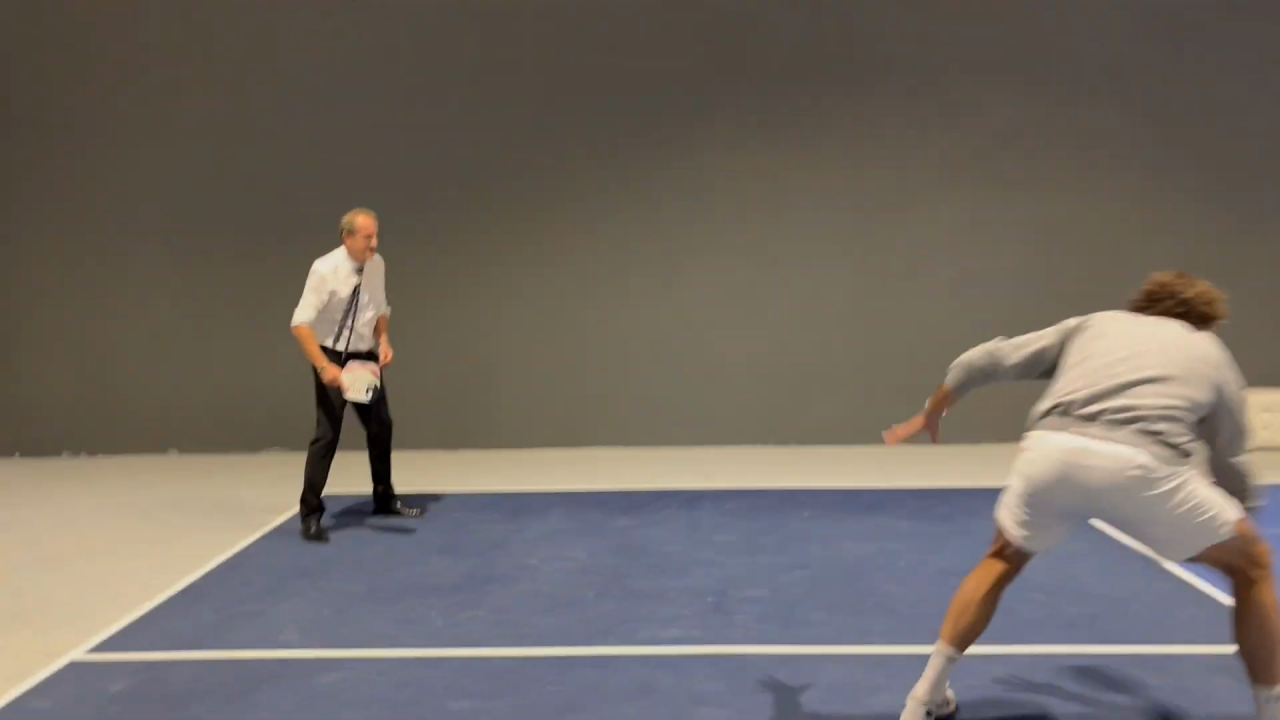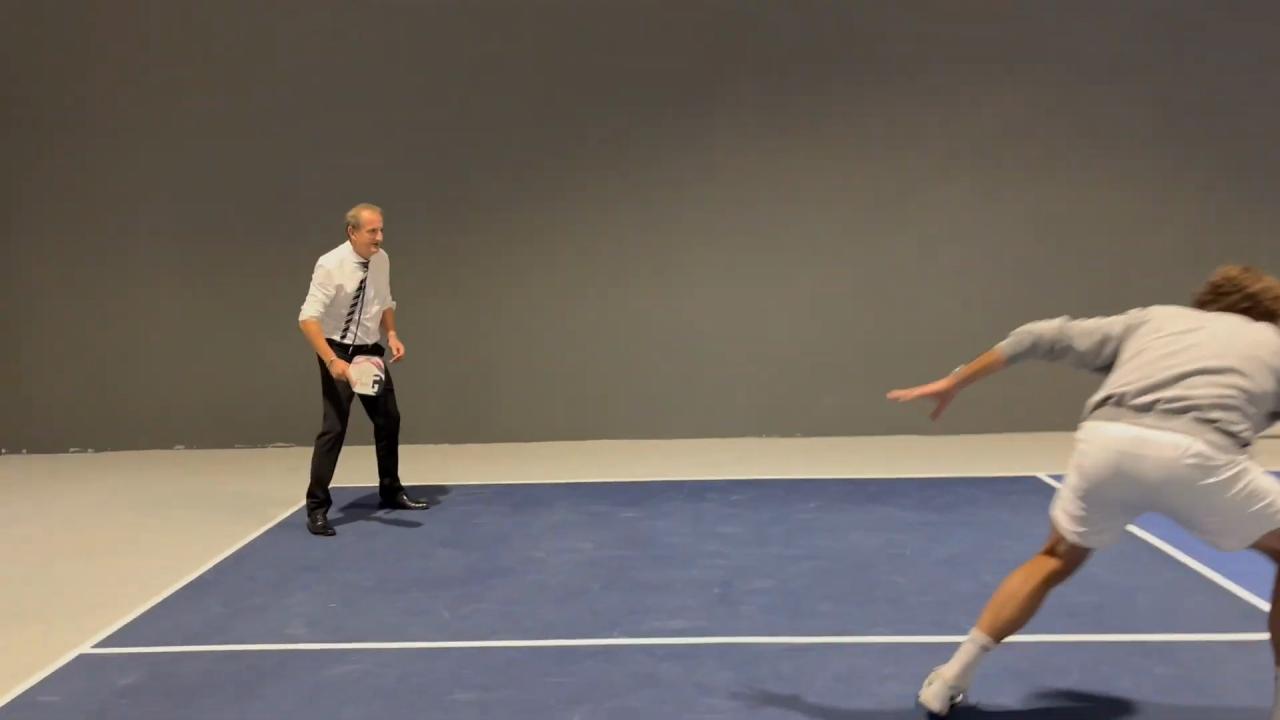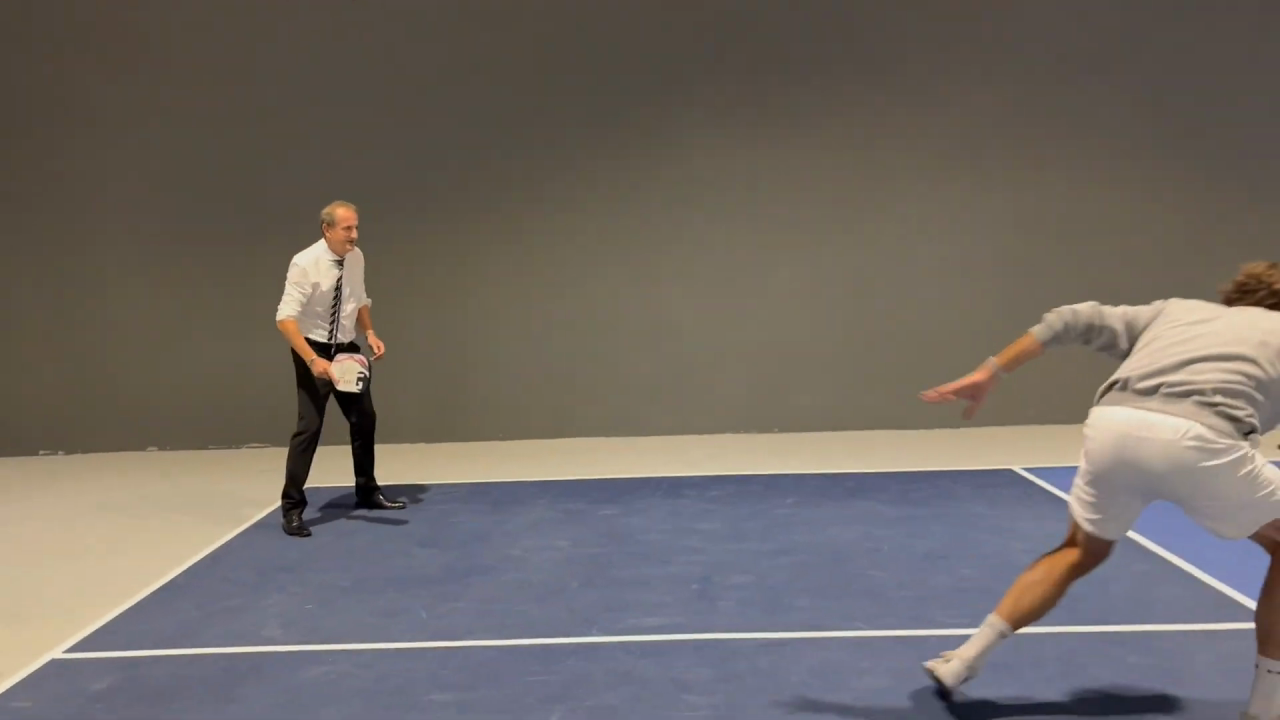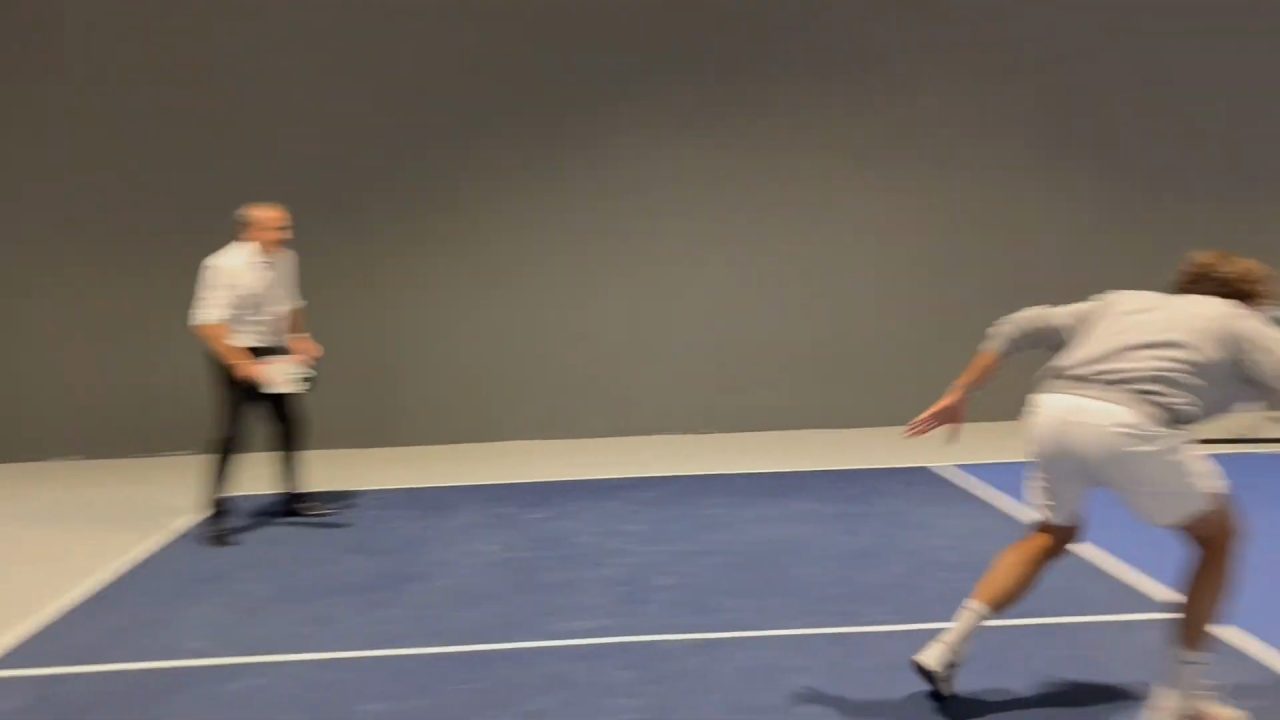
dt=0.1s
person 1, frame 1
left shoulder: (1091, 325)
right shoulder: (1217, 358)
left elbow: (985, 362)
right elbow: (1235, 476)
left wrist: (929, 416)
left hip: (1055, 451)
right hip: (1142, 464)
left knee: (1003, 560)
person 1, frame 2
left shoulder: (1152, 319)
left elbow: (1045, 338)
left wrist: (954, 382)
left hip: (1103, 441)
right hip: (1195, 456)
left knee: (1056, 560)
left ankle: (946, 682)
person 1, frame 3
left shoulder: (1174, 309)
left elbow: (1076, 321)
left wrist: (987, 374)
left hip: (1111, 426)
right hip: (1196, 439)
left knee: (1079, 552)
left ankle: (962, 664)
person 1, frame 4
left shoulder: (1121, 305)
left elbow: (1027, 327)
left wrist: (958, 394)
left hip: (1066, 418)
right hip: (1134, 428)
left knee: (1050, 537)
right knee: (1219, 540)
left ankle: (947, 650)
person 2, frame 1
left shoulder: (377, 265)
right shoulder: (325, 270)
right elbow: (301, 323)
left wrist: (384, 341)
right wrist: (324, 367)
left hip: (366, 359)
right hip: (333, 359)
left knee: (381, 427)
right knee: (327, 434)
left ankle: (384, 498)
right ankle: (311, 513)
person 2, frame 2
left shoulder: (381, 260)
right shoulder: (330, 265)
right elbow: (308, 318)
left wrist: (392, 335)
right wrist: (332, 361)
left hip: (372, 351)
right hip: (339, 352)
left knee: (388, 420)
right knee: (334, 427)
left ankle: (391, 491)
right ankle: (317, 507)
person 2, frame 3
left shoulder: (356, 257)
right shoulder: (305, 263)
right elbow: (286, 318)
left wrist: (370, 333)
right wrist: (312, 360)
left hip: (348, 350)
right hip: (315, 351)
left knee: (364, 418)
right knee: (309, 427)
left ankle: (367, 490)
right ankle: (292, 507)
person 2, frame 4
left shoulder: (284, 259)
right shoulder: (225, 264)
right elbow: (206, 321)
left wrist: (300, 337)
right wrist: (240, 362)
left hip: (272, 353)
right hip: (235, 356)
left knee: (290, 422)
right knee: (231, 433)
left ankle: (293, 498)
right ankle: (216, 514)
